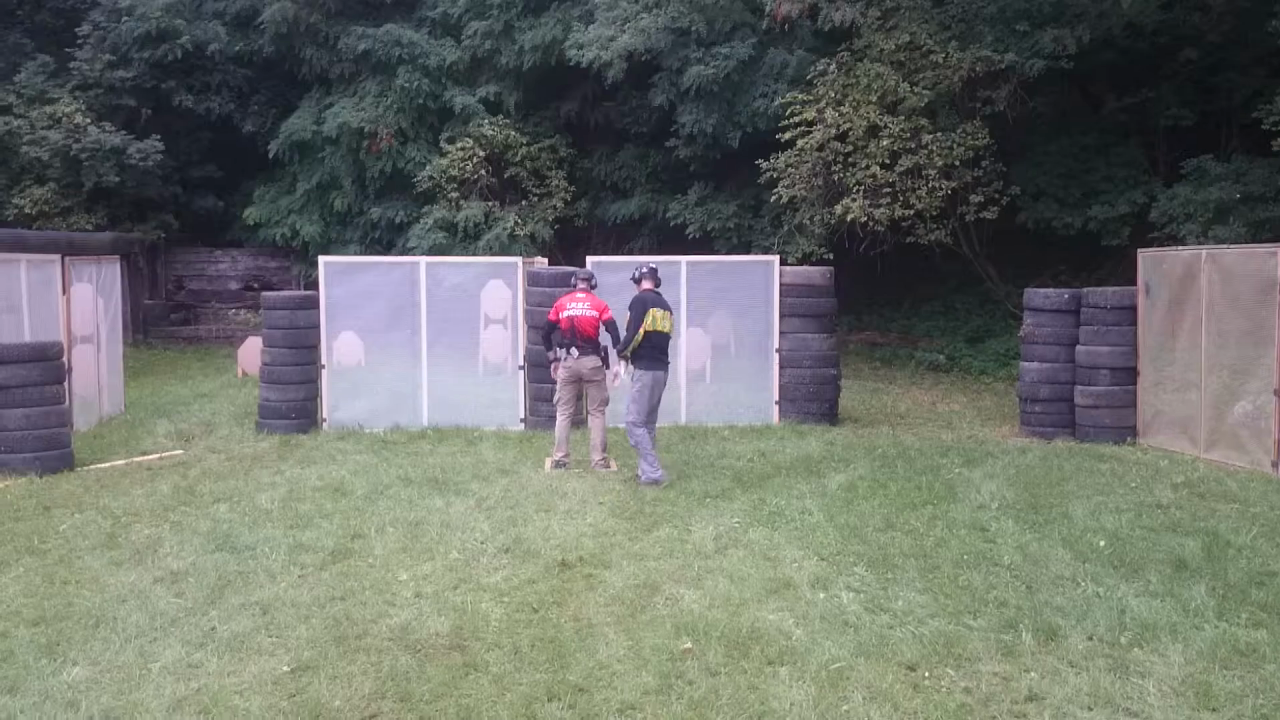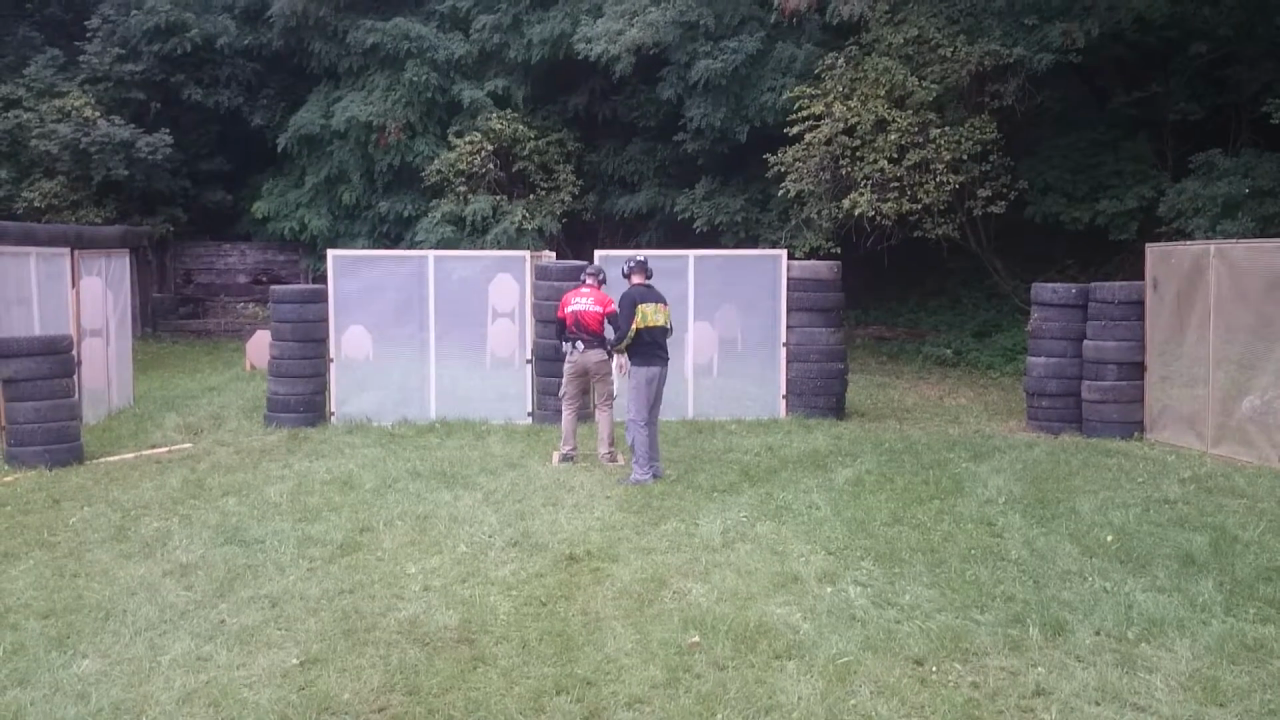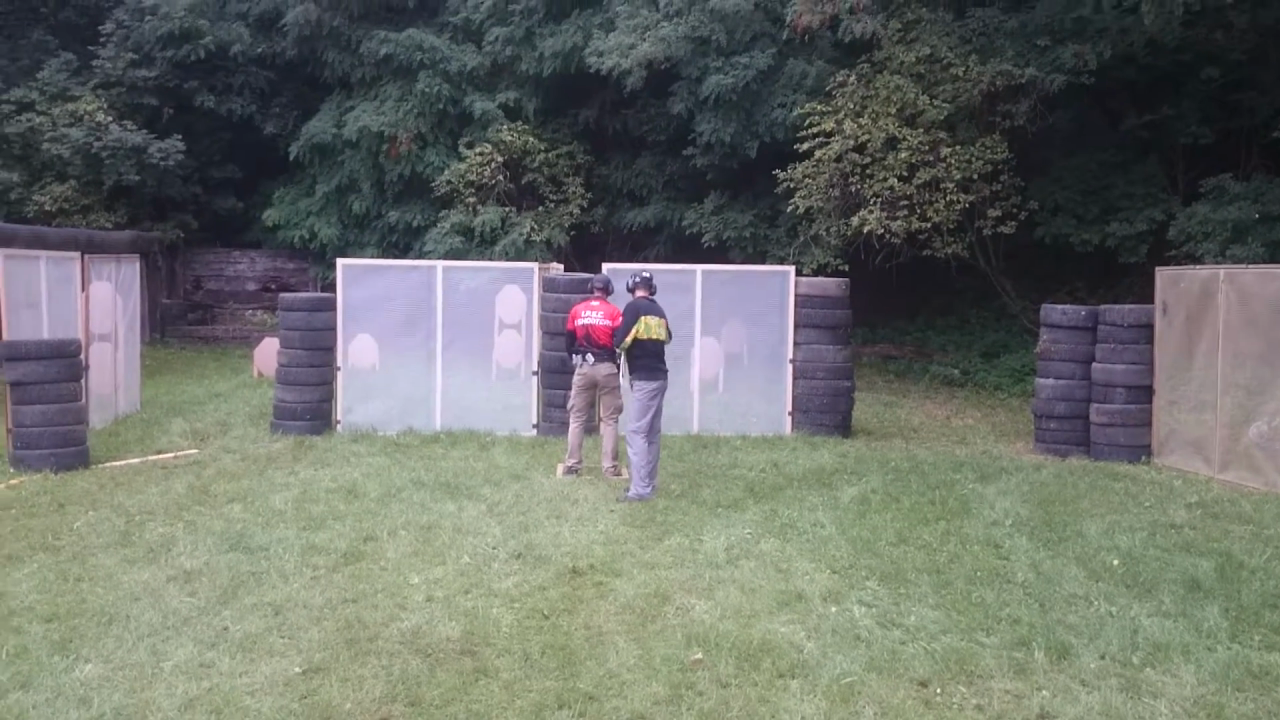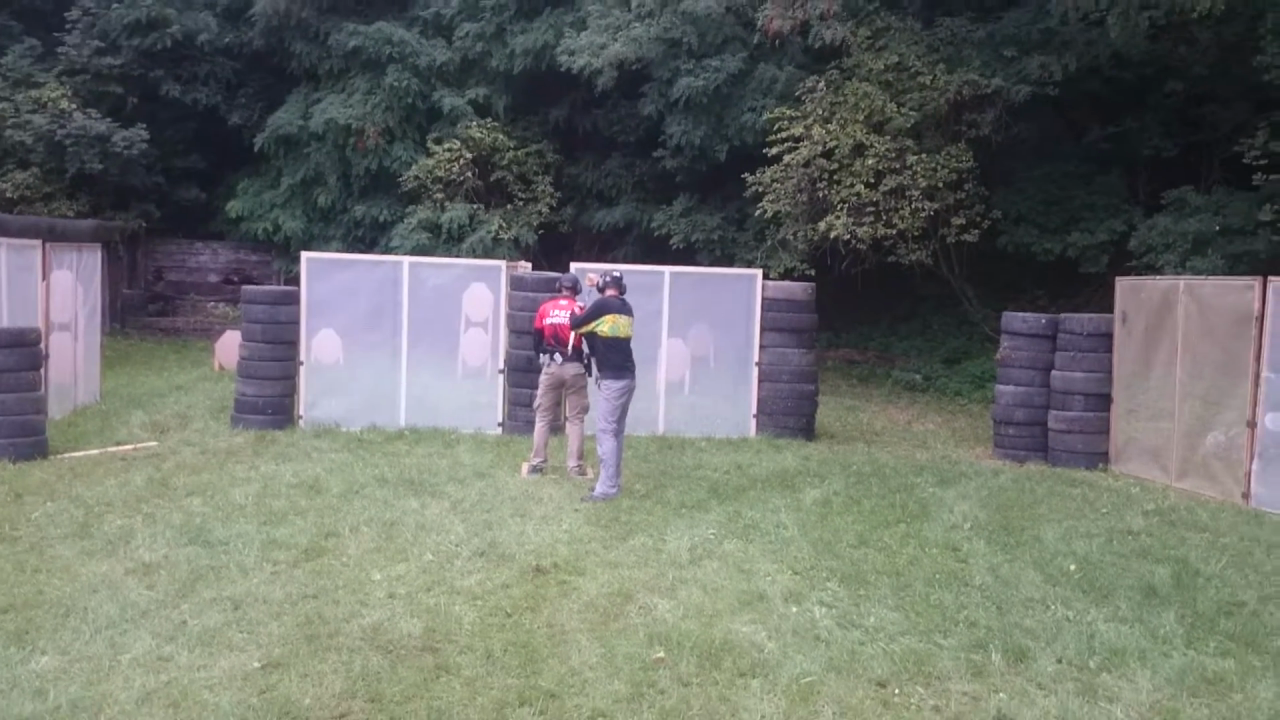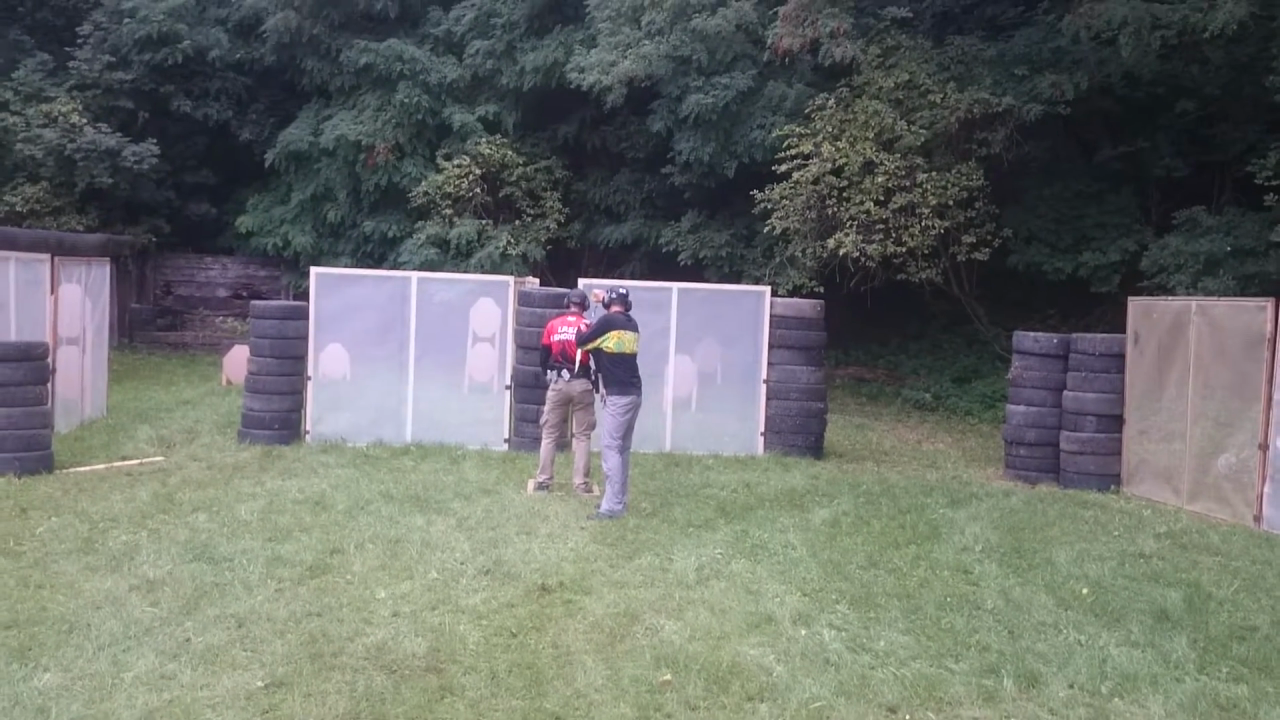
dt=1s
person 1, frame 1
left shoulder: (640, 300)
right shoulder: (665, 304)
left elbow: (634, 334)
right elbow: (665, 335)
left wrist: (623, 352)
left hip: (646, 369)
right hip: (661, 368)
left knee: (634, 422)
right knee: (648, 422)
left ankle: (652, 472)
right ankle: (647, 472)
person 1, frame 2
left shoulder: (630, 295)
right shoulder: (659, 297)
left elbow: (626, 331)
right elbow: (668, 330)
left wrist: (616, 347)
left hip: (642, 364)
right hip: (660, 363)
left knee: (637, 420)
right knee: (651, 419)
left ankle: (642, 473)
right ankle: (653, 467)
person 1, frame 3
left shoulder: (634, 306)
right shoulder: (659, 310)
left elbow: (621, 340)
left wrist: (619, 346)
left hip: (644, 379)
right hip: (659, 377)
left knee: (636, 432)
right knee: (652, 433)
left ankle: (640, 489)
right ankle: (648, 484)
person 1, frame 4
left shoulder: (603, 304)
right shoulder: (626, 307)
left elbow: (575, 325)
left wrist: (577, 311)
right wrist: (597, 284)
left hip: (613, 378)
right hip: (626, 376)
left knee: (605, 431)
right knee: (616, 432)
left ankle: (606, 489)
right ankle: (612, 483)
person 1, frame 5
left shoulder: (608, 320)
right shoulder: (631, 324)
left elbow: (581, 342)
left wrist: (585, 328)
left hip: (619, 395)
right hip: (633, 392)
left knee: (610, 448)
right knee: (622, 449)
left ankle: (612, 507)
right ankle: (619, 501)
person 2, frame 1
left shoulder: (561, 303)
right shoulder: (599, 304)
left elbow: (546, 334)
right elbow: (614, 334)
left wrist: (553, 359)
left hip: (568, 361)
right hip: (593, 361)
left knee: (564, 412)
right knee: (597, 412)
left ankle: (560, 459)
right ankle: (599, 460)
person 2, frame 2
left shoulder: (567, 298)
right shoulder: (604, 298)
left elbow: (559, 330)
right elbow: (617, 327)
left hip: (574, 355)
right hip: (598, 355)
left knee: (569, 406)
right knee: (604, 405)
left ankle: (567, 453)
right ankle: (607, 453)
person 2, frame 3
left shoulder: (577, 310)
right shoulder: (614, 312)
left elbow: (569, 341)
right wrist: (619, 361)
left hip: (583, 367)
right hip: (607, 368)
left knee: (577, 418)
right knee: (609, 419)
left ankle: (572, 465)
right ankle: (610, 467)
person 2, frame 4
left shoulder: (545, 309)
right shoulder: (580, 310)
left elbow: (537, 339)
left hip: (551, 366)
right hip: (575, 368)
left knee: (543, 417)
right knee: (575, 419)
left ankle: (536, 463)
right ankle: (575, 466)
person 2, frame 5
left shoulder: (552, 325)
right shoulder: (588, 326)
left elbow: (544, 356)
left hip: (558, 383)
right hip: (582, 384)
left knee: (550, 434)
right knee: (582, 435)
left ankle: (543, 481)
right ankle: (581, 483)
